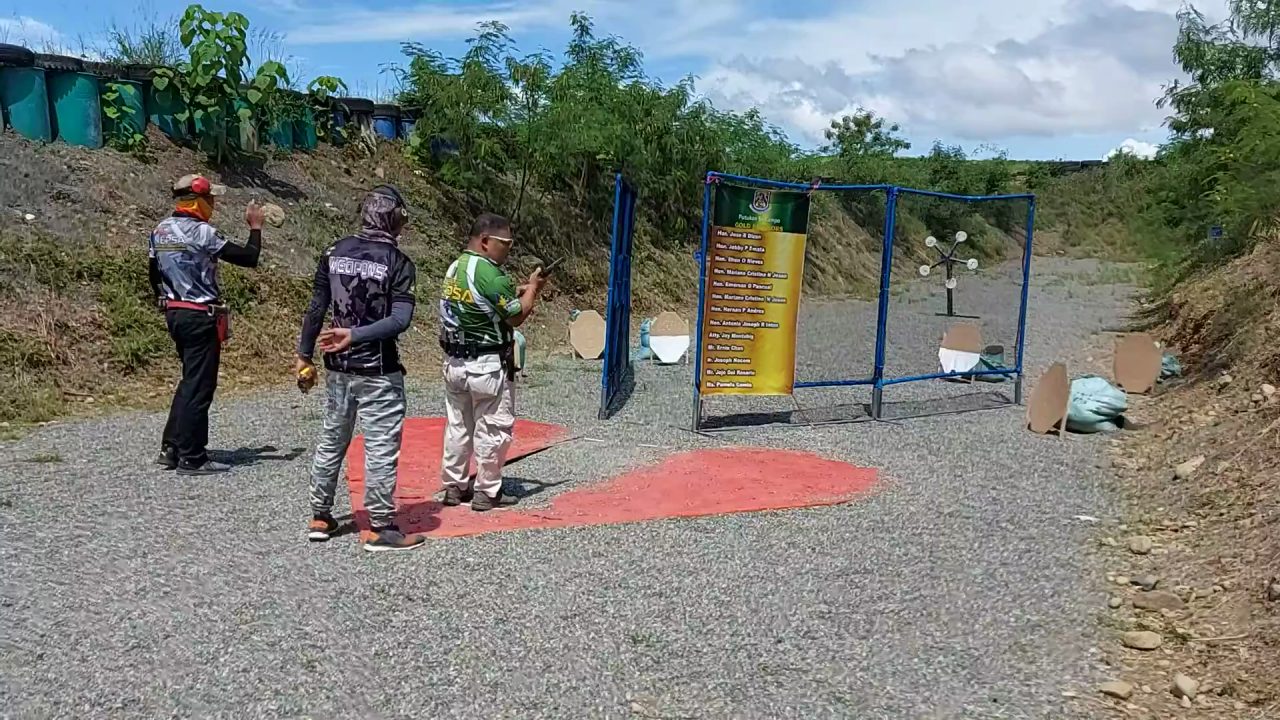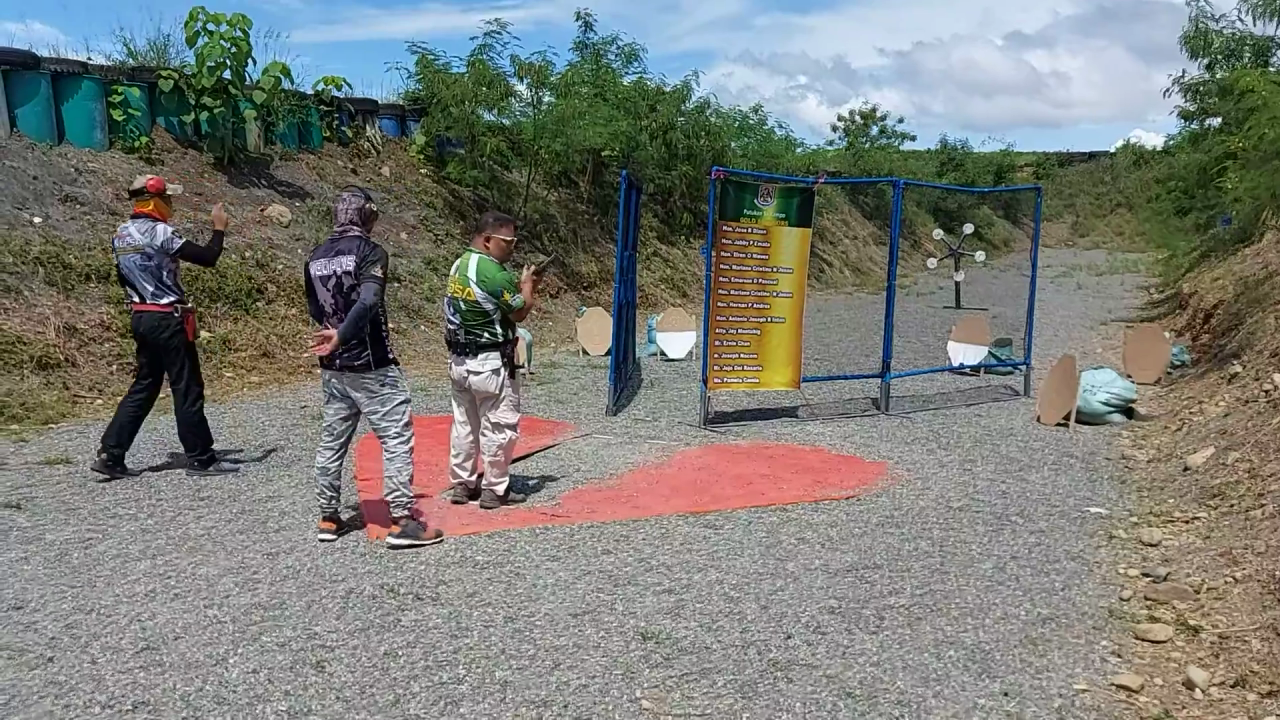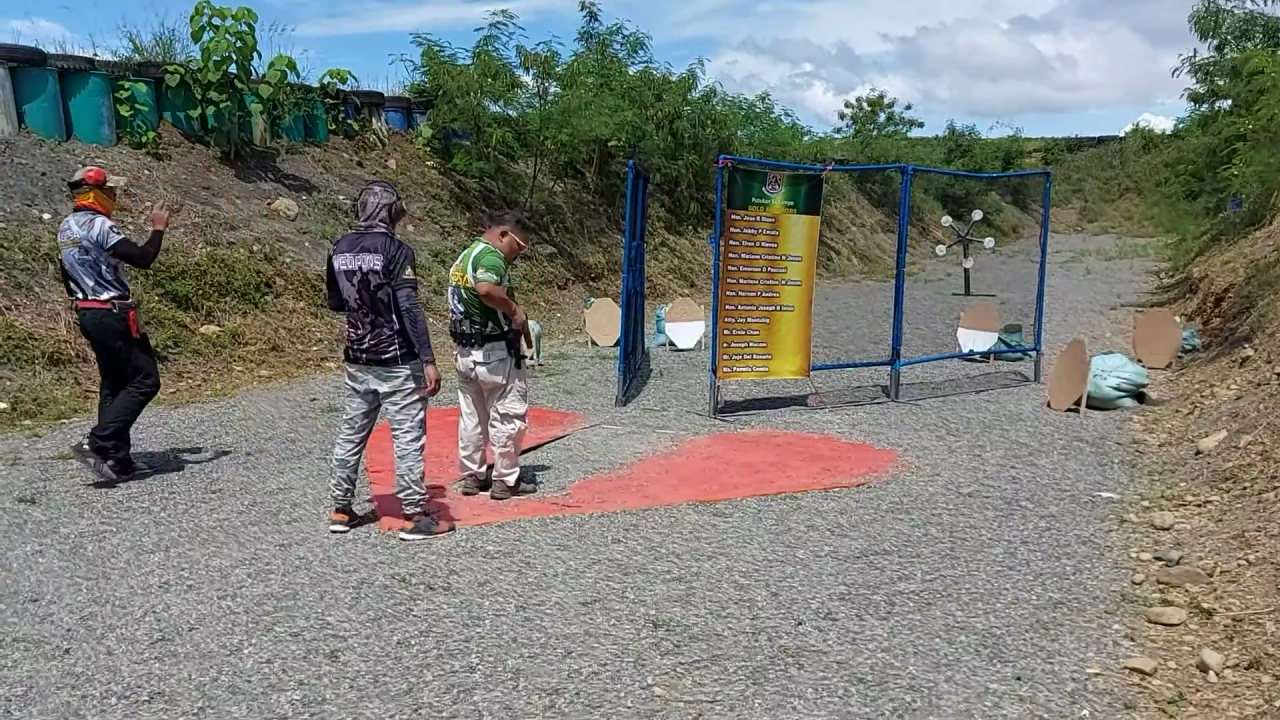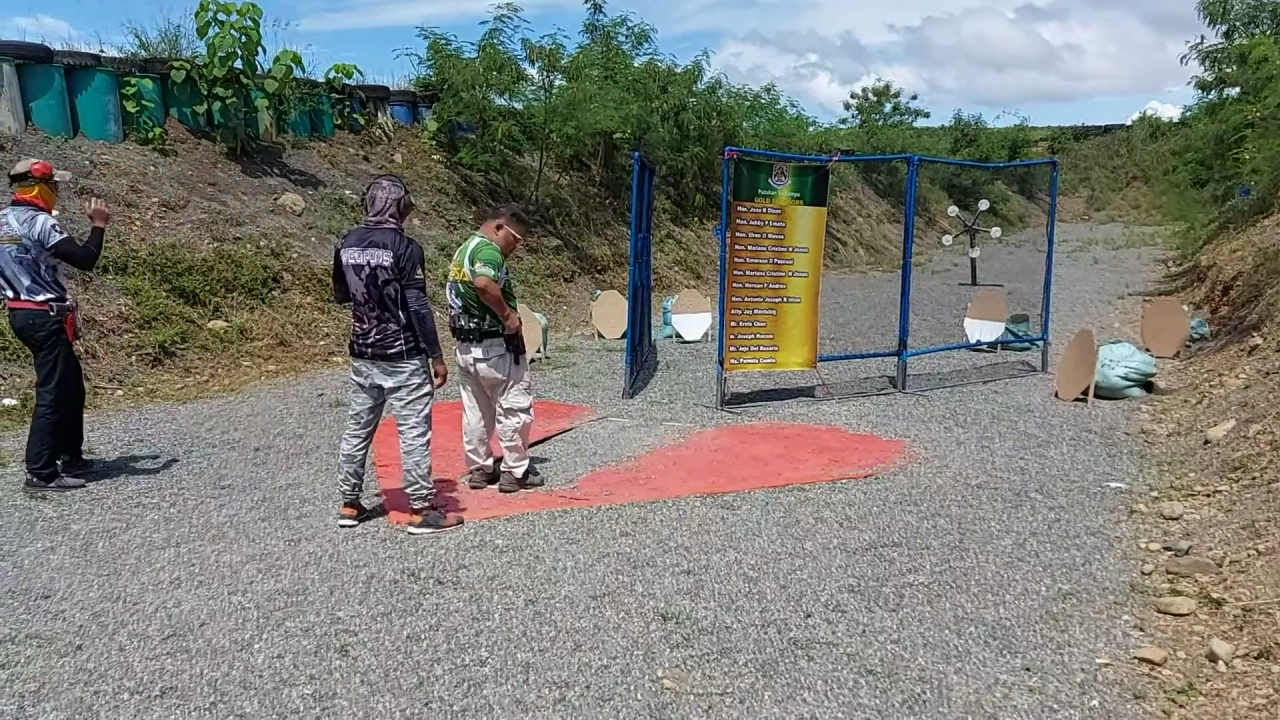
dt=0.5s
person 1, frame 1
left shoulder: (335, 252)
right shoulder: (398, 263)
left elbow: (316, 308)
right elbow: (400, 321)
left wrist: (305, 354)
right wrist: (354, 337)
left hip: (339, 367)
right hip: (378, 371)
left knee: (332, 440)
right knee: (382, 447)
left ankle: (320, 517)
right ankle: (381, 529)
person 1, frame 2
left shoulder: (316, 257)
right shoulder: (369, 252)
left elbow: (315, 313)
right elbow: (367, 302)
right wrist: (342, 337)
left hip: (334, 368)
right hip: (372, 365)
left knee: (332, 440)
right knee: (396, 439)
left ankle: (328, 519)
right ankle: (402, 521)
person 1, frame 3
left shoulder: (339, 250)
right shoulder: (396, 250)
left elbow: (335, 302)
right elbow: (409, 308)
right wrist: (428, 360)
left hip: (358, 359)
right hip: (397, 360)
left knee: (351, 433)
right knee: (409, 437)
left ankle: (341, 510)
right ankle: (414, 516)
person 1, frame 4
left shoulder: (347, 244)
right shoulder: (405, 247)
left elbow: (340, 294)
right elbow: (417, 307)
right wrist: (436, 356)
left hip: (362, 353)
right hip: (402, 356)
left knee: (357, 428)
right knee: (414, 432)
left ankle: (349, 504)
right ankle: (422, 510)
person 2, frame 1
left shoulder: (160, 230)
right shoulder: (202, 232)
left elbow: (154, 275)
right elbow: (249, 259)
right wrist: (256, 227)
left hip: (175, 313)
right hip: (200, 317)
left knee: (190, 383)
right knee: (199, 388)
left ankle: (171, 448)
right ankle: (192, 459)
person 2, frame 2
left shoulder: (121, 235)
right shoulder: (158, 232)
right elbow: (206, 259)
right wrist: (219, 228)
left hip: (140, 319)
right hip: (167, 320)
left knee: (143, 388)
right knee: (188, 389)
left ankle: (108, 455)
right ankle: (201, 459)
person 2, frame 3
left shoulder: (65, 228)
right shoulder: (99, 226)
left elbow: (68, 276)
right elbow: (143, 258)
right wrist: (158, 228)
left hip: (87, 315)
right hip: (113, 314)
left knee: (114, 386)
right knee: (145, 380)
left ankle: (115, 458)
right ankle: (96, 444)
person 2, frame 4
right shoulder: (41, 223)
right elbow: (86, 260)
right wrist: (99, 225)
right hip: (47, 316)
left knee: (69, 384)
right knee: (54, 393)
left ankle: (68, 458)
right ankle: (41, 472)
person 3, frame 1
left shoulder: (455, 268)
right shoulder: (490, 274)
right elbow: (516, 317)
left wrist: (514, 293)
right wrist: (532, 289)
left hip: (455, 361)
right hip: (487, 364)
left knee: (457, 427)
right knee: (493, 429)
left ankle: (454, 487)
right ankle: (487, 492)
person 3, frame 2
left shoulder: (459, 265)
right shoulder: (492, 271)
right elbow: (520, 312)
left wrist: (518, 286)
right wrist: (527, 285)
left hip: (459, 359)
right hip: (490, 361)
left knee: (464, 425)
right knee: (499, 426)
left ankle: (461, 485)
right ankle: (495, 490)
person 3, frame 3
left shoulder: (466, 255)
right shoulder: (490, 256)
right elbow: (485, 290)
left wrist: (506, 312)
right wrist: (514, 310)
left hip: (465, 350)
right hip: (495, 351)
left knee: (472, 417)
right knee: (508, 417)
left ankle: (471, 476)
right ankle: (506, 480)
person 3, frame 4
left shoulder: (463, 250)
right shoulder: (487, 250)
right elbow: (483, 284)
left wrist: (501, 314)
right wrist: (507, 314)
left hip: (465, 345)
right hip: (495, 346)
left knee: (476, 411)
right knee: (516, 409)
left ankle: (479, 470)
right ankle: (515, 472)
